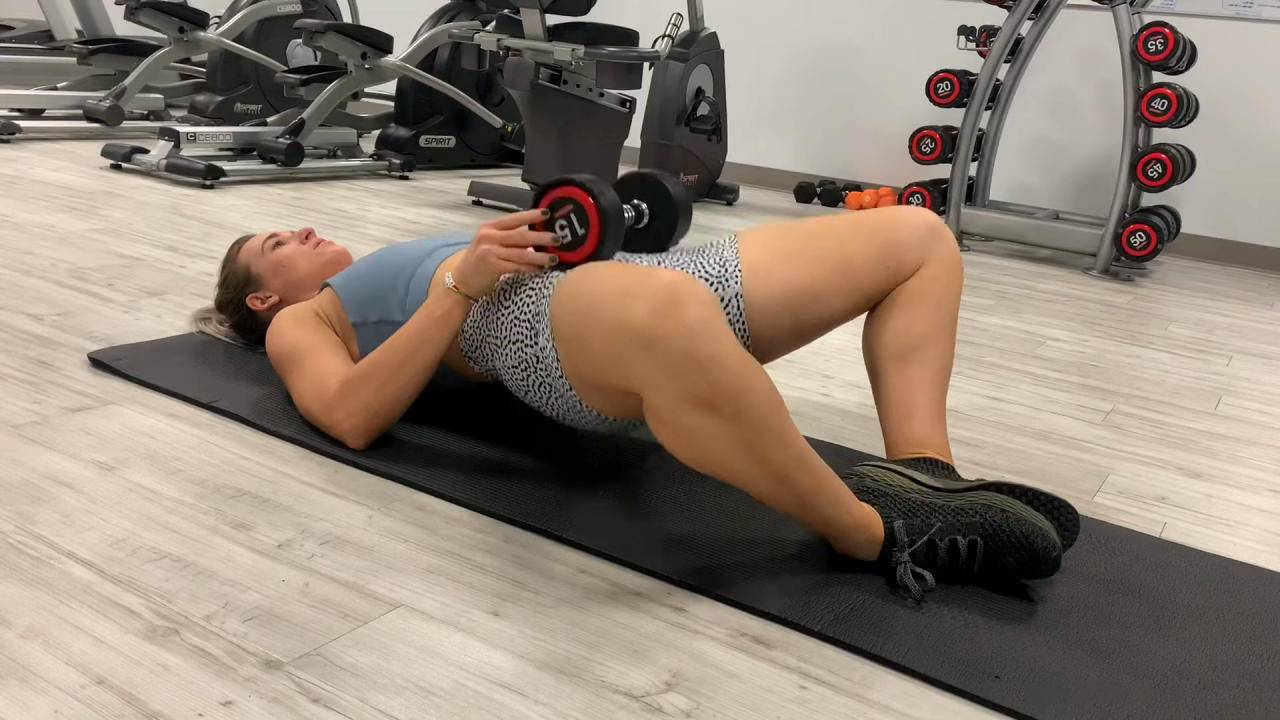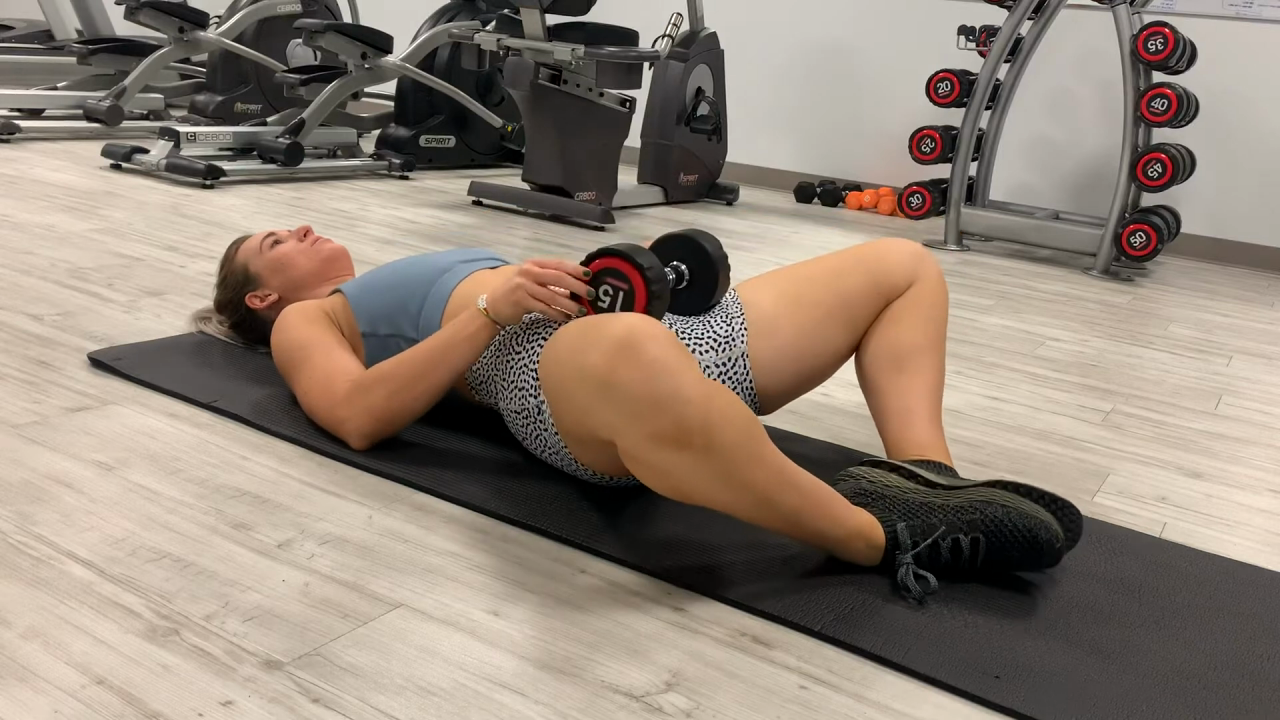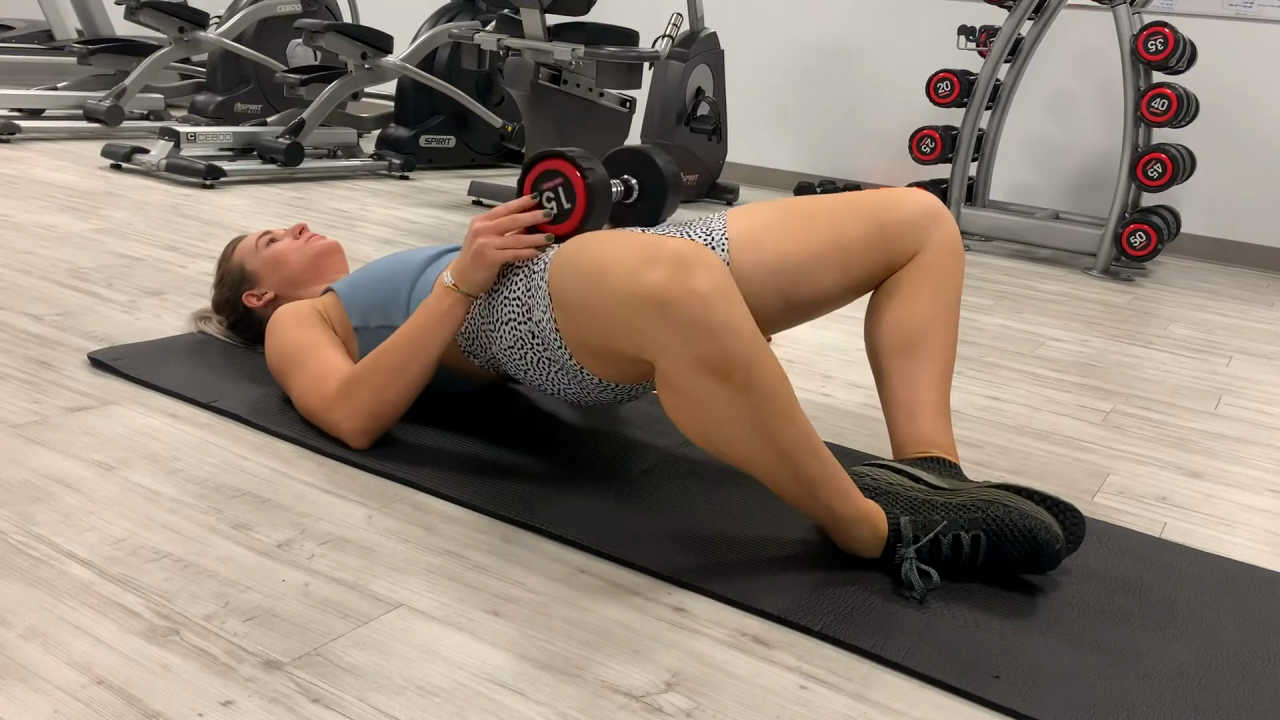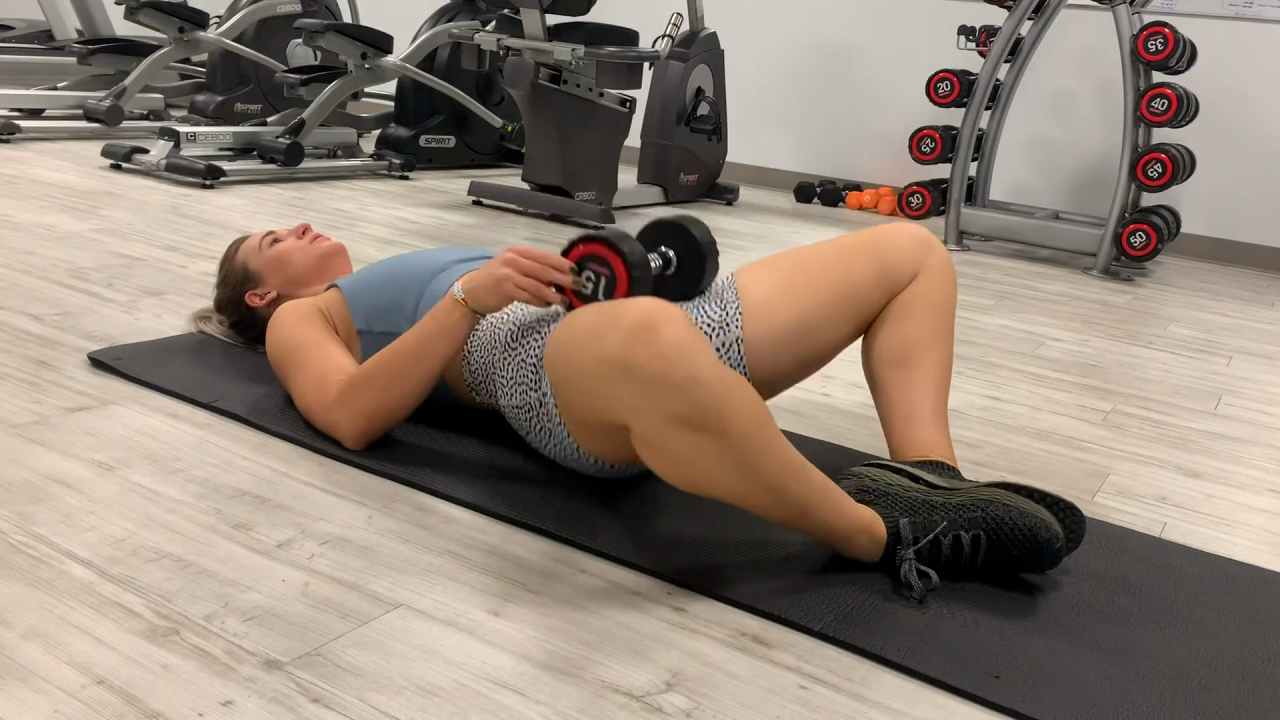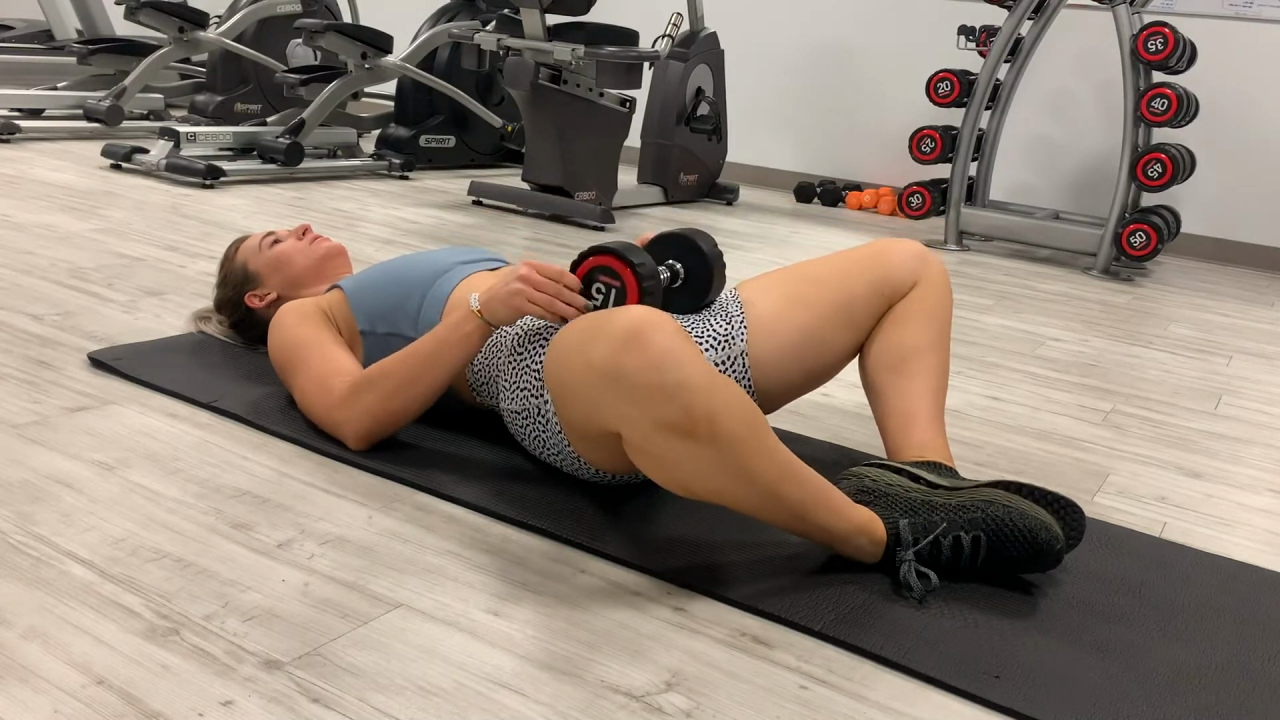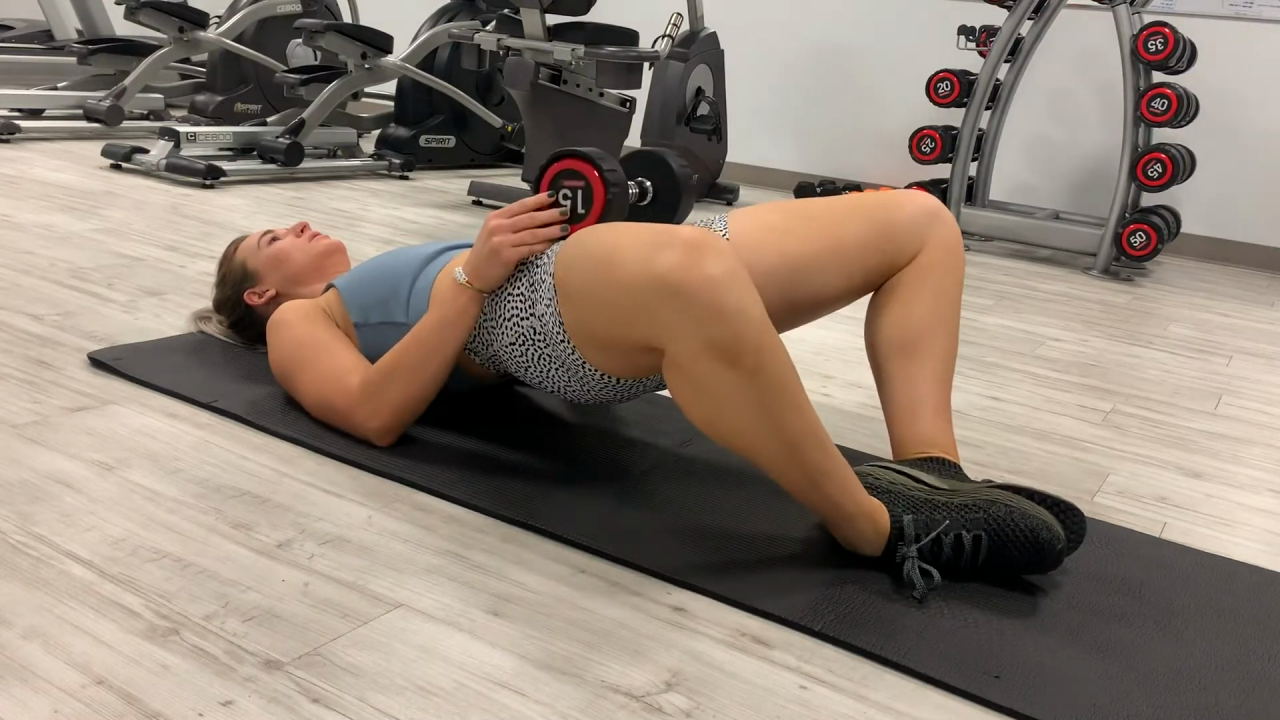
dt=0.7s
person 1, frame 1
left shoulder: (396, 275)
right shoulder: (298, 326)
right elbow: (353, 419)
right wrist: (462, 282)
left hip: (625, 276)
right hip: (530, 316)
left knee: (916, 236)
right knee: (662, 315)
left ankle: (919, 475)
right ankle: (880, 534)
person 1, frame 2
left shoulder: (399, 287)
right shoulder: (305, 324)
right elbow: (360, 416)
right wrist: (491, 308)
left hip: (659, 325)
right hip: (543, 361)
left knee: (903, 265)
right knee: (630, 356)
left ankle: (920, 477)
right ankle: (885, 536)
person 1, frame 3
left shoulder: (390, 281)
right shoulder: (298, 325)
right elbow: (355, 416)
left wrist: (597, 218)
right wrist: (462, 278)
left hip: (639, 271)
right hip: (530, 299)
left knee: (917, 219)
right knee: (677, 287)
left ankle: (924, 473)
right ankle: (876, 529)
person 1, frame 4
left shoulder: (395, 283)
right shoulder: (300, 322)
right elbow: (353, 416)
right wrist: (471, 296)
left hip: (642, 316)
right hip: (534, 350)
left knee: (910, 250)
right knee: (644, 342)
left ankle: (923, 476)
right ankle: (882, 532)
person 1, frame 5
left shoulder: (401, 284)
right shoulder: (302, 323)
right elbow: (358, 417)
right wrist: (487, 307)
left hip: (646, 326)
right hip: (543, 360)
left knee: (907, 265)
right knee: (638, 350)
left ankle: (920, 478)
right ankle: (882, 535)
person 1, frame 6
left shoulder: (385, 285)
right shoulder: (299, 325)
right elbow: (377, 414)
left wrist: (616, 221)
right wrist: (476, 274)
left hip: (646, 285)
right hip: (535, 304)
left knee: (917, 221)
right knee: (691, 271)
left ankle: (925, 473)
right ankle: (880, 528)
